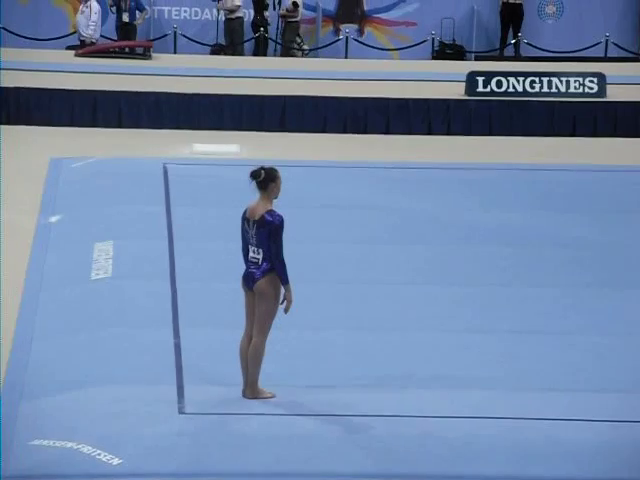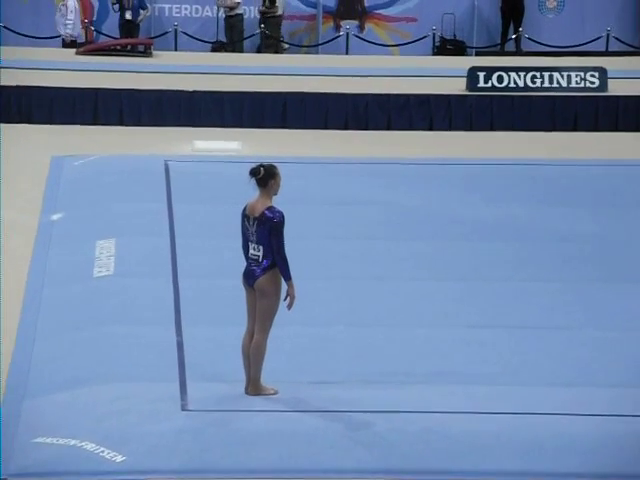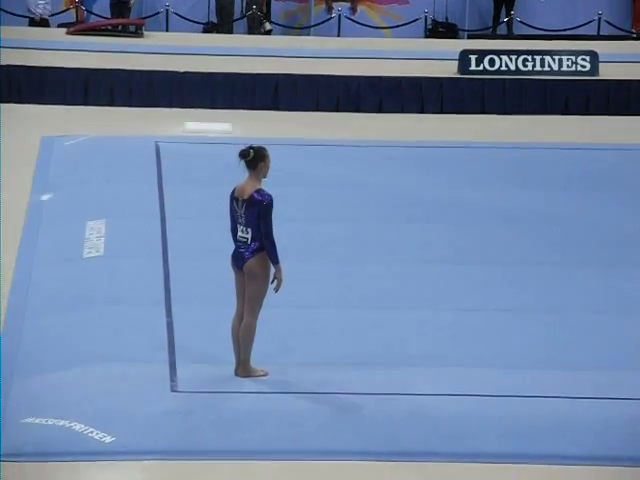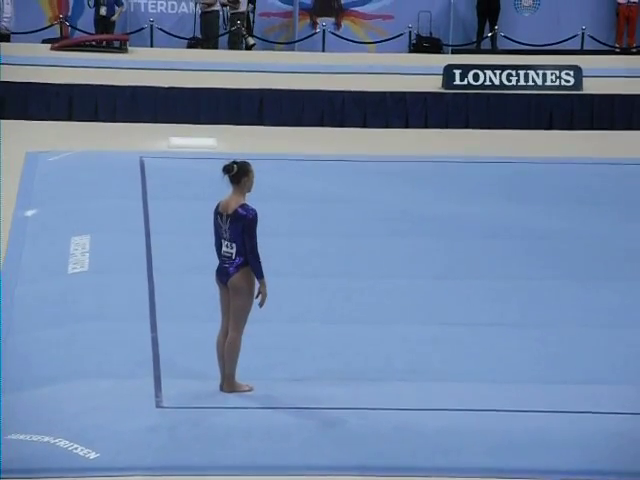
dt=0.7s
person 1, frame 1
left shoulder: (247, 212)
right shoulder: (274, 218)
right elbow: (277, 256)
right wrist: (287, 288)
left hip: (249, 276)
right hip: (266, 280)
left knee: (249, 332)
right knee: (260, 336)
left ankle: (247, 385)
right ankle: (253, 388)
person 1, frame 2
left shoulder: (246, 209)
right shoulder: (275, 215)
right elbow: (279, 253)
right wrist: (290, 284)
left hip: (249, 273)
right hip: (266, 277)
left knee: (250, 329)
right knee: (261, 333)
left ankle: (249, 382)
right ankle: (255, 385)
person 1, frame 3
left shoulder: (235, 192)
right shoulder: (264, 198)
left elbow: (233, 228)
right elbow: (267, 236)
right wrist: (277, 267)
left hip: (238, 255)
right hip: (256, 260)
left knee: (240, 312)
right knee: (251, 315)
left ankle: (239, 363)
right ankle: (245, 366)
person 1, frame 4
left shoulder: (219, 207)
right shoulder: (248, 213)
left elbow: (217, 243)
right elbow: (252, 251)
right wrist: (262, 282)
left hip: (222, 271)
right hip: (240, 275)
left knee: (225, 327)
right knee: (235, 330)
left ankle: (224, 379)
right ankle: (230, 382)
